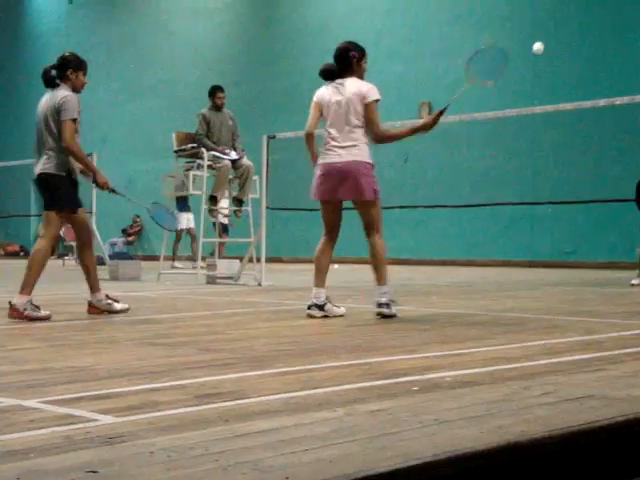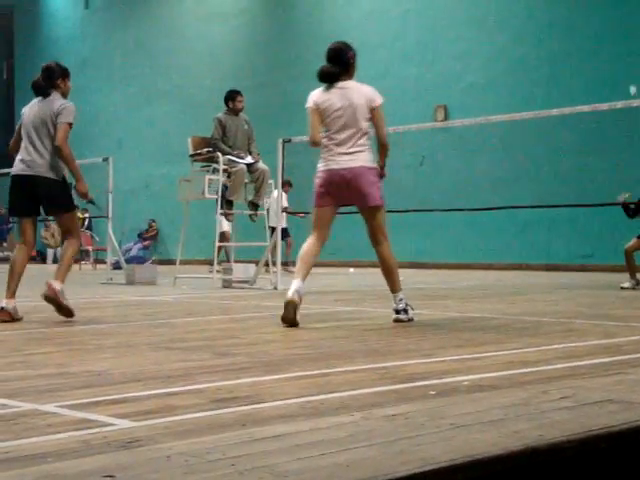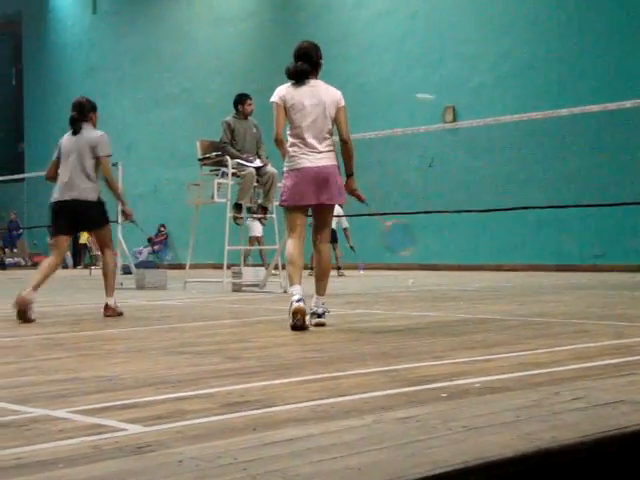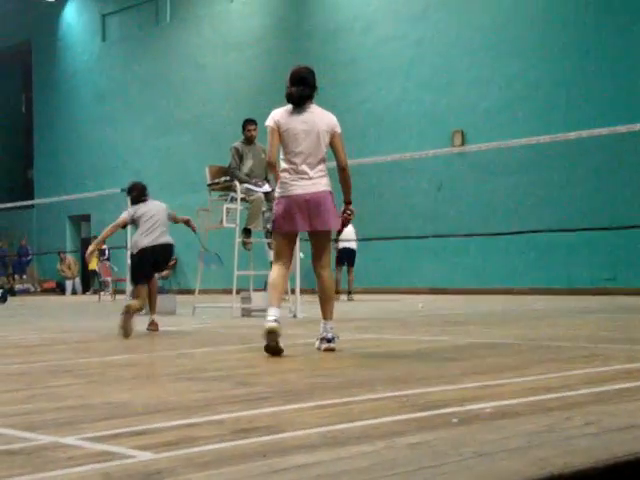
dt=0.7s
person 1, frame 1
left shoulder: (322, 92)
right shoulder: (366, 89)
left elbow: (309, 132)
right elbow: (378, 135)
left wrist: (315, 159)
right wrist: (420, 127)
left hip: (328, 166)
right hip: (357, 164)
left knee: (330, 235)
right knee: (374, 232)
left ankle: (317, 300)
right ankle: (383, 298)
person 1, frame 2
left shoulder: (317, 97)
right shoulder: (368, 94)
left elbow: (314, 138)
right elbow: (383, 139)
right wrist: (381, 165)
left hip: (330, 172)
right hip: (362, 171)
left knee: (316, 237)
right knee: (380, 240)
left ankle: (295, 290)
right ankle: (401, 305)
person 1, frame 3
left shoulder: (283, 92)
right shoulder: (334, 94)
left elbow: (278, 137)
right elbow: (345, 139)
right wrist: (350, 176)
left hip: (298, 170)
right hip: (327, 169)
left knee: (295, 238)
right knee: (322, 240)
left ankle: (297, 297)
right ankle: (319, 307)
person 1, frame 4
left shoulder: (277, 117)
right shoulder: (329, 119)
left elbow: (271, 160)
right elbow: (343, 165)
right wrist: (348, 201)
left hip: (289, 197)
right hip: (320, 195)
left knee: (281, 264)
right knee: (322, 266)
left ankle: (273, 318)
right ankle: (327, 333)
person 2, frame 1
left shoulder: (47, 98)
right shoulder: (68, 98)
right elbow: (69, 143)
left wrist: (84, 171)
right wrist: (95, 172)
left hip: (48, 173)
right hip: (58, 175)
left knee: (85, 233)
right knee: (49, 235)
left ankle: (97, 298)
right ankle: (21, 301)
person 2, frame 2
left shoulder: (29, 107)
right shoulder: (64, 106)
right elbow: (60, 144)
right wrist: (79, 179)
right hip: (49, 177)
left knee: (25, 242)
right knee: (73, 236)
right ankle: (55, 285)
person 2, frame 3
left shoulder: (64, 139)
right shoulder: (99, 137)
left elbow: (49, 175)
right elbow: (106, 174)
right wrist: (123, 203)
left hip: (61, 200)
right hip: (88, 199)
left knee: (56, 255)
right knee: (107, 249)
left ankle: (28, 295)
right ankle: (110, 303)
person 2, frame 4
left shoulder: (133, 211)
right shoulder: (161, 206)
left elbow: (115, 226)
right elbow: (175, 218)
left wrist: (95, 244)
right wrist: (188, 221)
left hip: (142, 249)
right hip: (165, 247)
left knee: (139, 299)
right knee: (150, 277)
left ankle: (131, 308)
right ankle: (152, 319)
person 3, frame 1
left shoulder: (229, 114)
right shoulder: (204, 114)
left elbow: (236, 136)
right elbow: (200, 137)
left wrist: (239, 149)
right wrist: (216, 148)
left hip: (230, 152)
right hip: (213, 153)
left knee: (248, 165)
right knee: (226, 164)
left ankle: (239, 198)
right ankle: (214, 197)
person 3, frame 2
left shoulder: (245, 119)
right shoulder: (220, 119)
left elbow: (252, 140)
right elbow: (216, 142)
left wrist: (254, 153)
right wrist: (232, 152)
left hip: (246, 157)
right hip: (228, 157)
left knee: (264, 169)
right knee: (241, 168)
left ankle: (255, 202)
right ankle: (229, 201)
person 3, frame 3
left shoulder: (253, 123)
right shoulder: (229, 122)
left elbow: (260, 144)
right elbow: (225, 146)
left wrist: (262, 157)
right wrist: (241, 156)
left hip: (254, 160)
right hip: (236, 160)
left knee: (272, 173)
right knee: (250, 172)
left ankle: (264, 206)
right ankle: (239, 205)
person 3, frame 4
left shoulder: (262, 148)
right shoulder: (237, 148)
left elbow: (267, 169)
right elbow: (233, 171)
left wrist: (270, 182)
right wrist: (250, 181)
left hip: (262, 185)
right hip: (244, 185)
right knee: (259, 196)
left ankle: (271, 230)
right ankle: (247, 231)
